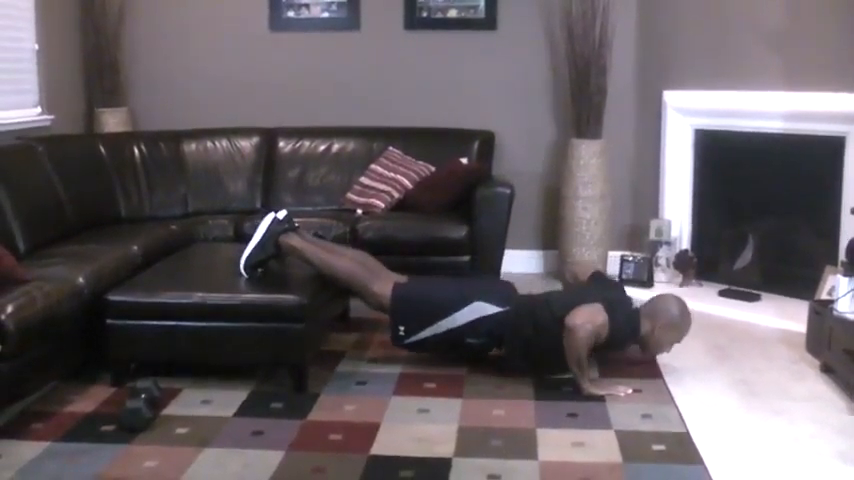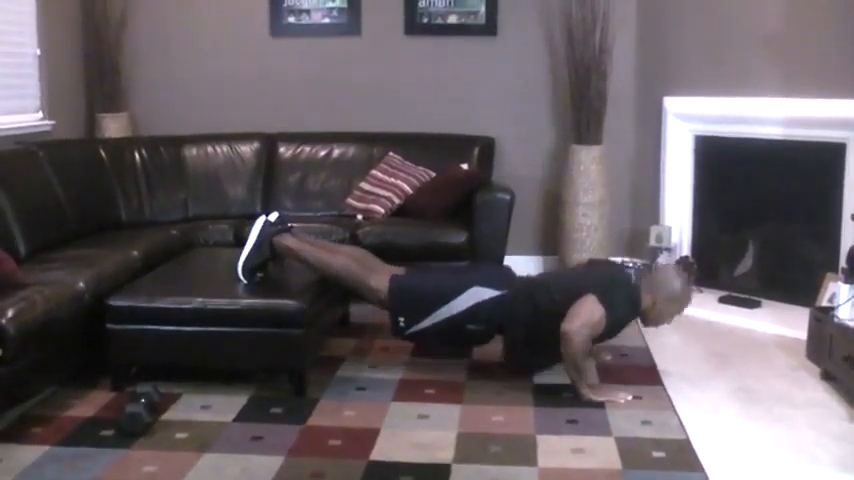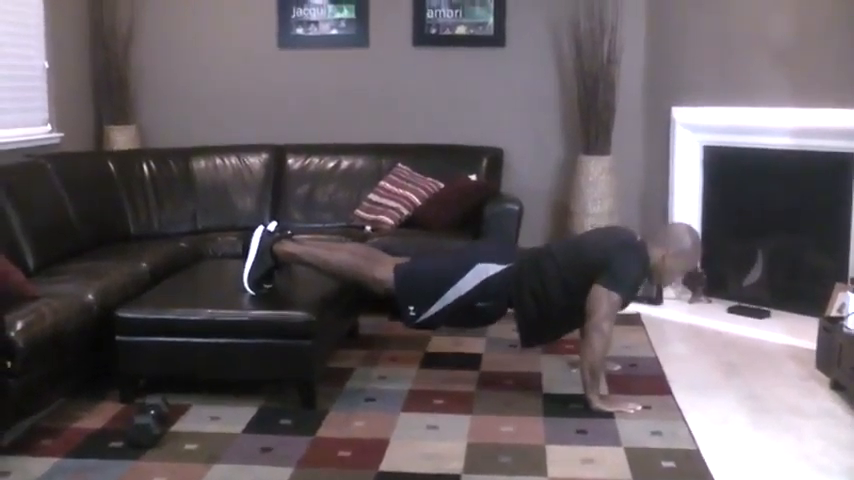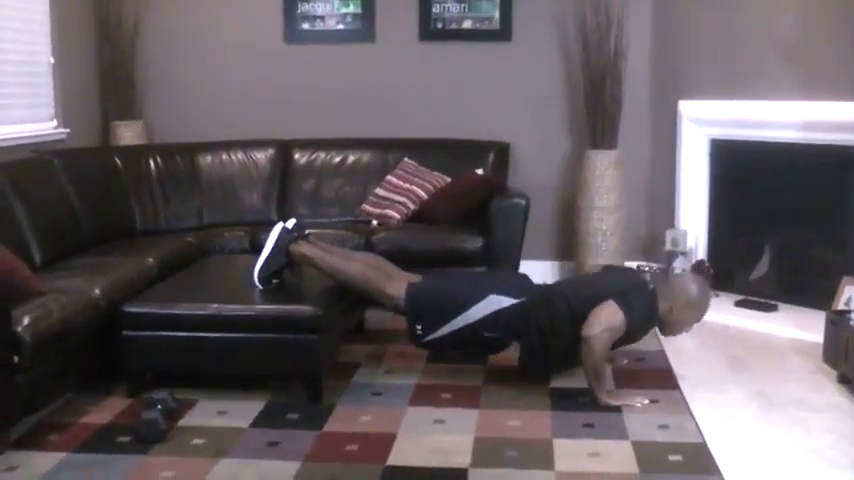
dt=0.4s
person 1, frame 1
left shoulder: (616, 299)
right shoulder: (622, 322)
left elbow: (579, 272)
right elbow: (578, 325)
right wrist: (587, 381)
left hip: (496, 302)
right hip: (489, 321)
left knee: (388, 284)
right knee: (382, 293)
left ankle: (289, 232)
right ankle: (284, 240)
person 1, frame 2
left shoulder: (618, 278)
right shoulder: (621, 299)
right elbow: (573, 330)
right wrist: (586, 386)
left hip: (496, 289)
right hip: (488, 305)
left knee: (385, 276)
right knee: (379, 286)
left ankle: (284, 234)
right ankle: (278, 241)
person 1, frame 3
left shoulder: (625, 244)
right shoulder: (629, 262)
right elbow: (598, 328)
left wrist: (590, 355)
right wrist: (596, 396)
left hip: (500, 266)
right hip: (493, 280)
left knee: (386, 265)
right knee: (382, 276)
left ankle: (282, 240)
right ankle: (278, 247)
person 1, frame 4
left shoulder: (635, 282)
right shoulder: (640, 306)
right elbow: (593, 333)
left wrist: (600, 354)
right wrist: (604, 392)
left hip: (512, 295)
right hip: (505, 312)
left knee: (401, 283)
right knee: (395, 293)
left ankle: (298, 240)
right ankle: (294, 248)
